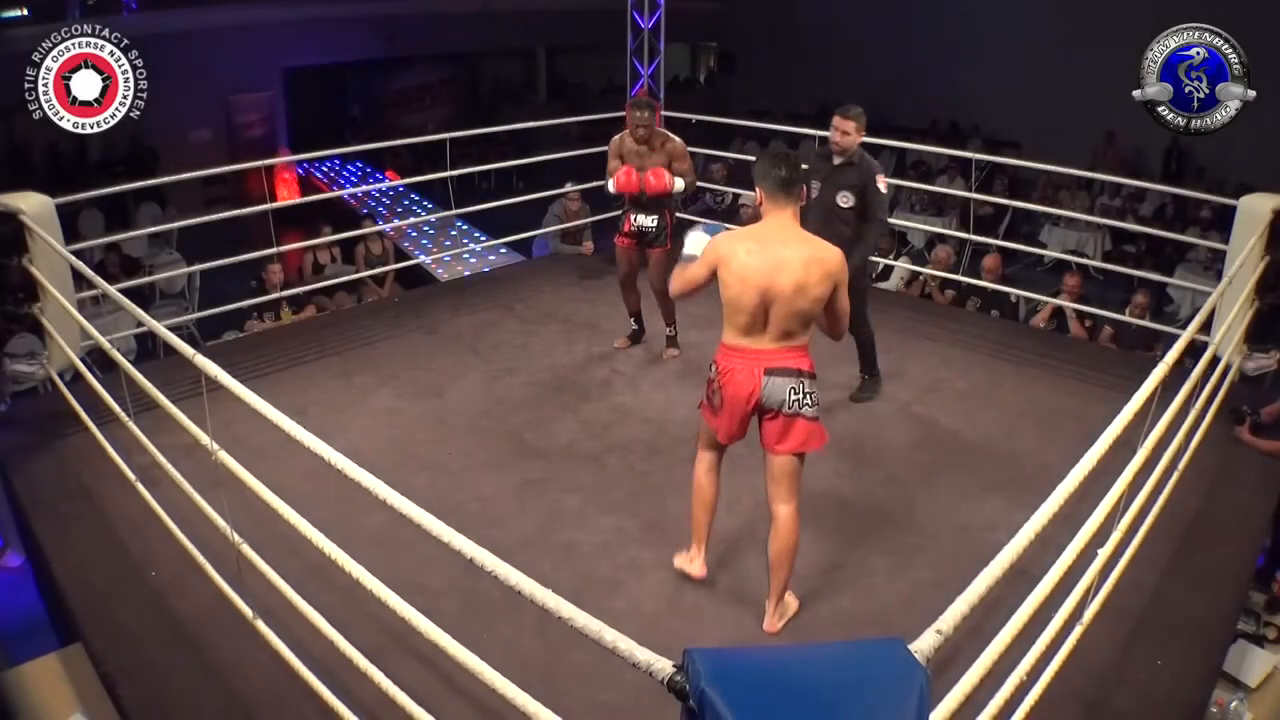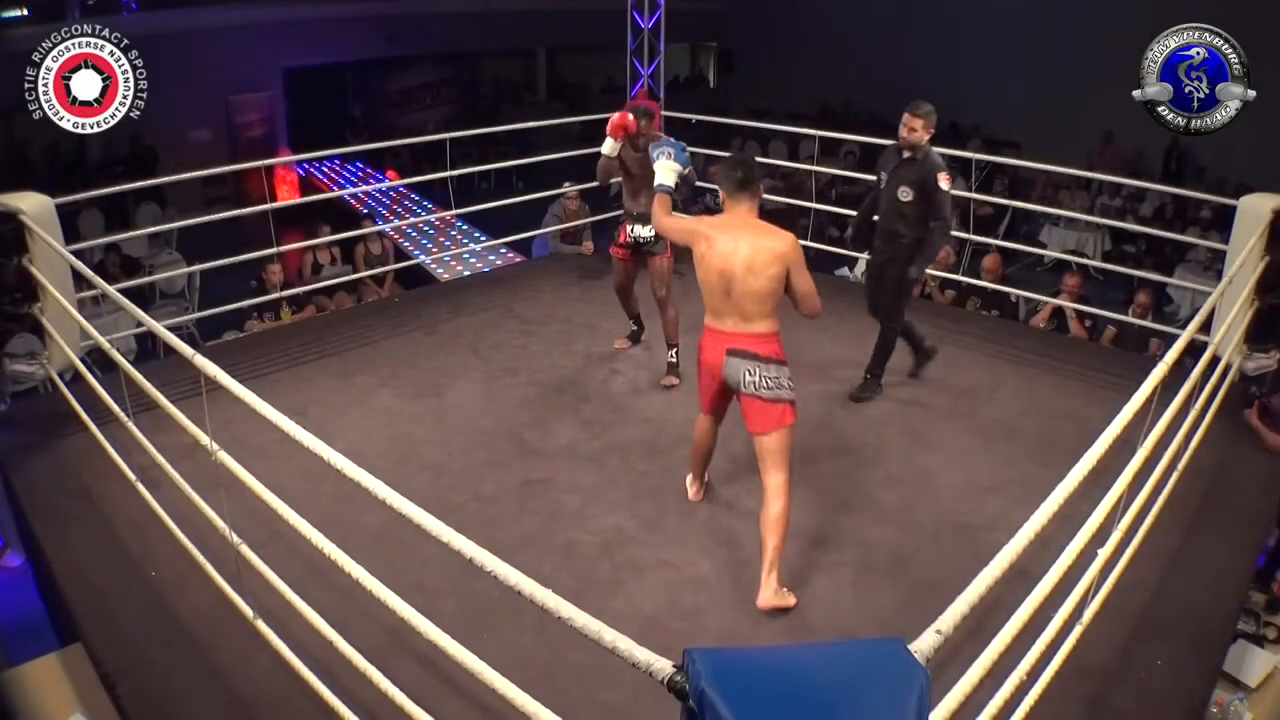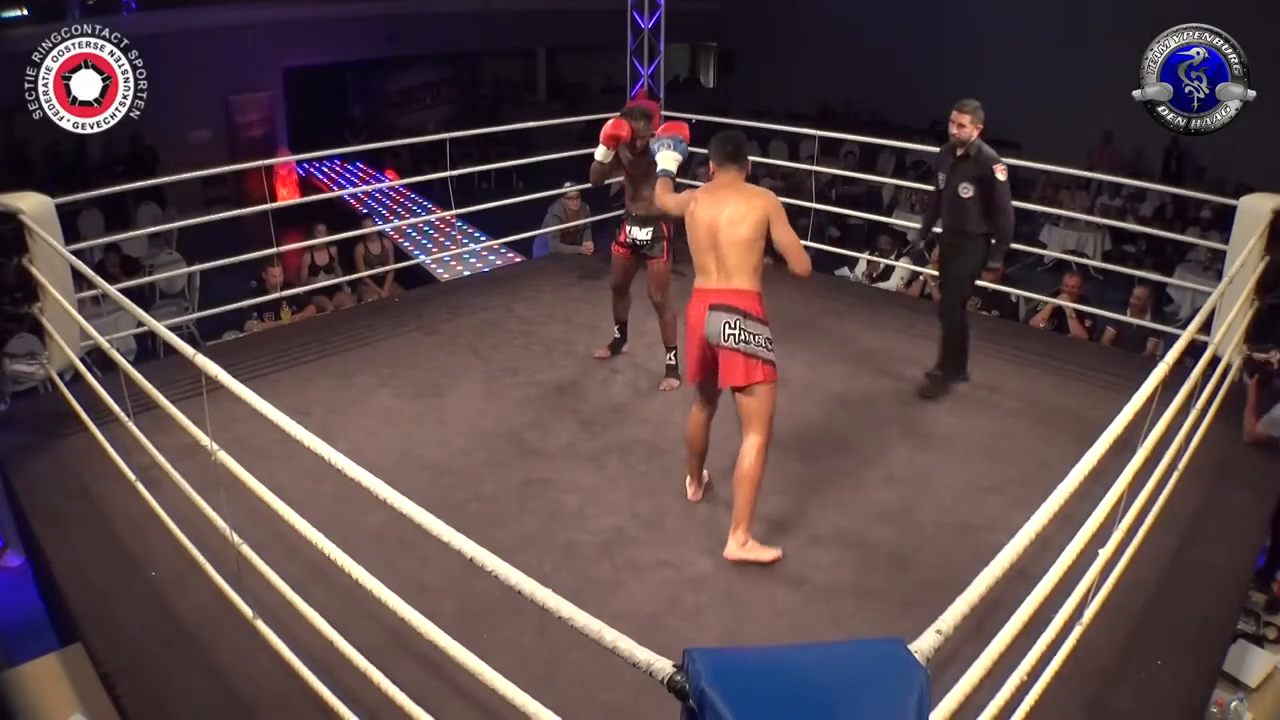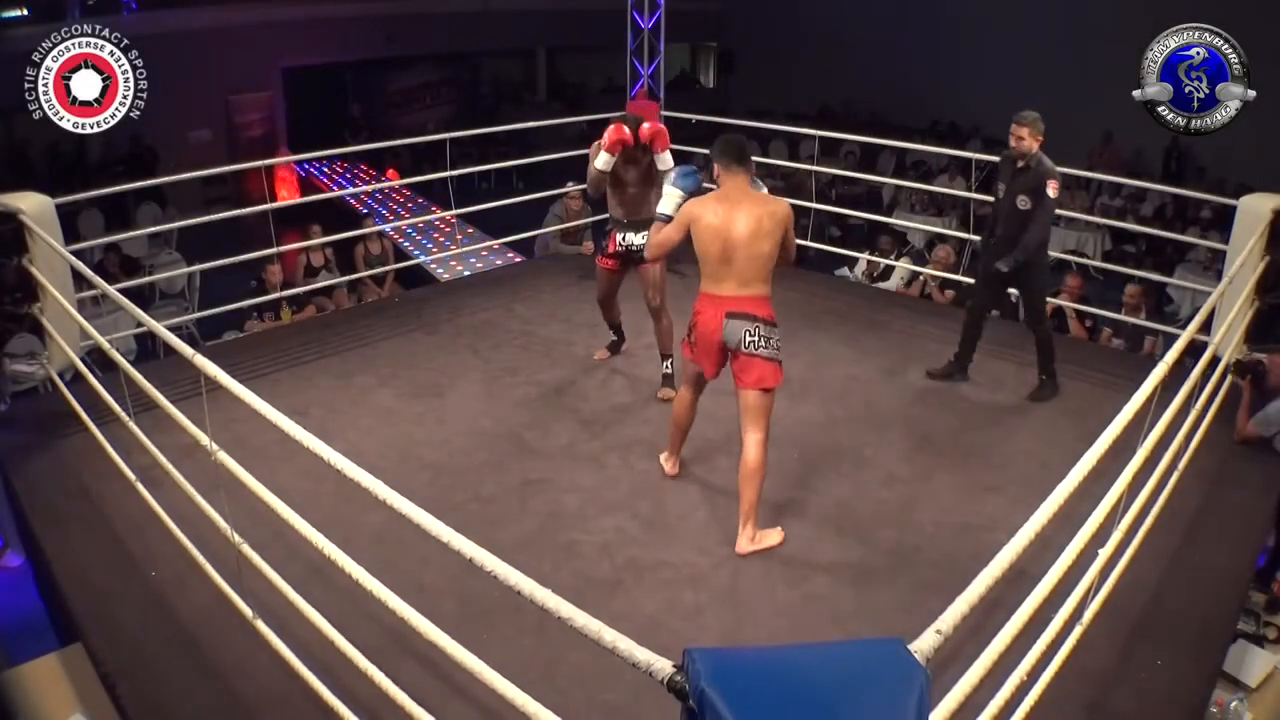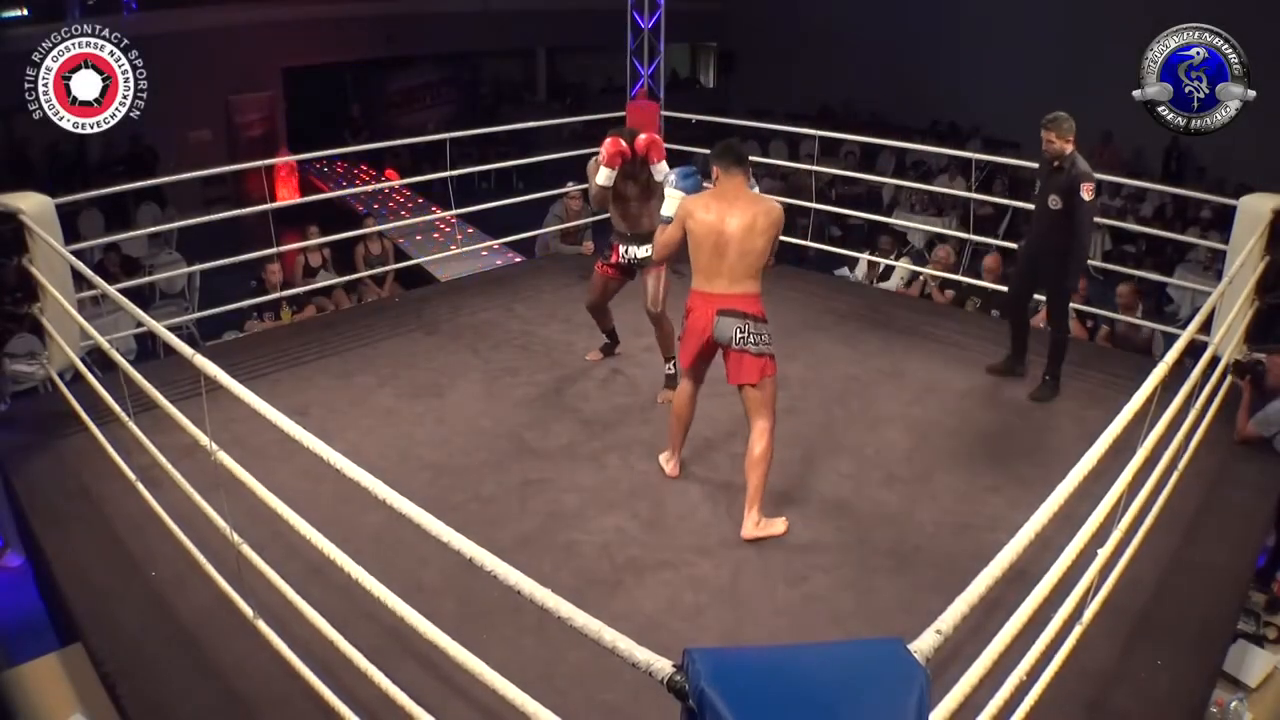
dt=0.4s
person 1, frame 1
left shoulder: (728, 246)
right shoulder: (830, 258)
left elbow: (677, 286)
right elbow: (837, 331)
left wrist: (695, 253)
left hip: (735, 370)
right hip: (792, 377)
left knee: (708, 451)
right knee: (784, 501)
left ankle: (696, 555)
right ankle: (775, 608)
person 1, frame 2
left shoulder: (701, 232)
right shoulder: (783, 244)
left elbow: (659, 219)
right elbow: (811, 308)
left wrist: (664, 177)
left hip: (716, 349)
right hip: (762, 359)
left knee: (710, 414)
right knee: (776, 477)
left ankle: (696, 479)
right ankle: (769, 585)
person 1, frame 3
left shoulder: (693, 198)
right shoulder: (764, 202)
left elbow: (660, 200)
right elbow: (802, 268)
left wrist: (665, 163)
left hip: (700, 311)
right hip: (744, 317)
left knee: (703, 404)
right knee: (755, 433)
left ankle: (694, 481)
right ankle: (740, 538)
person 1, frame 4
left shoulder: (695, 209)
right shoulder: (779, 210)
left elbow: (652, 252)
right elbow: (788, 257)
left wrist: (668, 201)
left hip: (709, 314)
right hip: (755, 321)
left knee: (689, 388)
right knee: (756, 432)
left ankle: (672, 457)
right ankle: (747, 532)
person 1, frame 5
left shoulder: (690, 206)
right shoulder: (772, 211)
left elbow: (659, 253)
left wrist: (670, 203)
left hip: (701, 312)
right hip: (745, 318)
left knee: (689, 381)
right knee: (762, 422)
left ankle: (672, 457)
right ankle: (753, 518)
person 2, frame 1
left shoulder: (869, 171)
right shoulder: (819, 160)
left elbow: (878, 226)
left wrist: (855, 261)
left hip: (848, 259)
left knee: (857, 322)
left ankle: (871, 377)
person 2, frame 2
left shoulder: (933, 168)
right shoulder: (891, 154)
left elbow: (941, 222)
left wrist: (919, 263)
right wrist: (859, 226)
left hip: (906, 251)
right hip: (881, 244)
left knee: (889, 316)
right knee: (876, 307)
left ankle: (873, 379)
right ankle: (921, 350)
person 2, frame 3
left shoulder: (989, 162)
right shoulder: (946, 153)
left elbow: (1003, 211)
left wrist: (998, 253)
right wrist: (925, 229)
left hip: (973, 244)
right hip: (949, 241)
left knee: (949, 308)
right knee: (951, 306)
left ankle: (947, 372)
right ankle: (955, 366)
person 2, frame 4
left shoulder: (1047, 175)
right shoulder: (1006, 162)
left elbow: (1040, 225)
left wrist: (1014, 258)
right wrist: (987, 239)
left hip: (1030, 259)
right hip: (998, 251)
left knee: (1036, 320)
right knee: (976, 308)
left ankle: (1048, 379)
right ankle: (959, 365)
person 2, frame 5
left shoulder: (1081, 176)
right shoulder: (1047, 163)
left elbow: (1083, 230)
left wrist: (1073, 272)
left hip: (1060, 257)
right hip: (1034, 249)
left knee: (1056, 318)
right knee: (1014, 303)
left ankle: (1051, 379)
right ankle: (1016, 359)
person 3, frame 1
left shoulder: (673, 145)
right shoulder: (618, 144)
left elbow: (692, 184)
right elbow: (610, 181)
left wrist: (672, 184)
right wrist: (616, 184)
left hip: (660, 216)
right hip: (631, 214)
left knee: (658, 284)
right knee: (625, 278)
left ankle: (671, 334)
right ankle: (637, 329)
person 3, frame 2
right shoulder: (621, 146)
left elbow: (689, 183)
right elbow: (603, 177)
right wrist: (612, 140)
left hip: (657, 227)
right hip: (629, 223)
left knee: (662, 295)
right knee: (621, 286)
left ankle: (673, 363)
right ankle: (636, 330)
person 3, frame 3
right shoulder: (619, 145)
right elbow: (597, 180)
right wrist: (605, 147)
left hip: (657, 227)
right hip: (630, 224)
left knee: (659, 298)
right knee: (618, 286)
left ankle: (672, 364)
right ankle: (619, 338)
person 3, frame 4
left shoulder: (652, 150)
right shoulder: (600, 149)
right elbow: (594, 190)
left wrist: (662, 153)
right wrist: (608, 153)
left hip: (649, 233)
right hip: (617, 233)
left knee: (655, 304)
right knee: (604, 296)
left ankle: (667, 373)
right ankle: (617, 340)
person 3, frame 5
left shoulder: (648, 163)
right shoulder: (598, 165)
right elbow: (597, 204)
left wrist: (659, 163)
right wrist: (607, 168)
left hip: (652, 243)
right hip: (619, 244)
left knee: (656, 311)
right knee: (594, 302)
left ankle: (671, 375)
right ankle: (611, 342)
